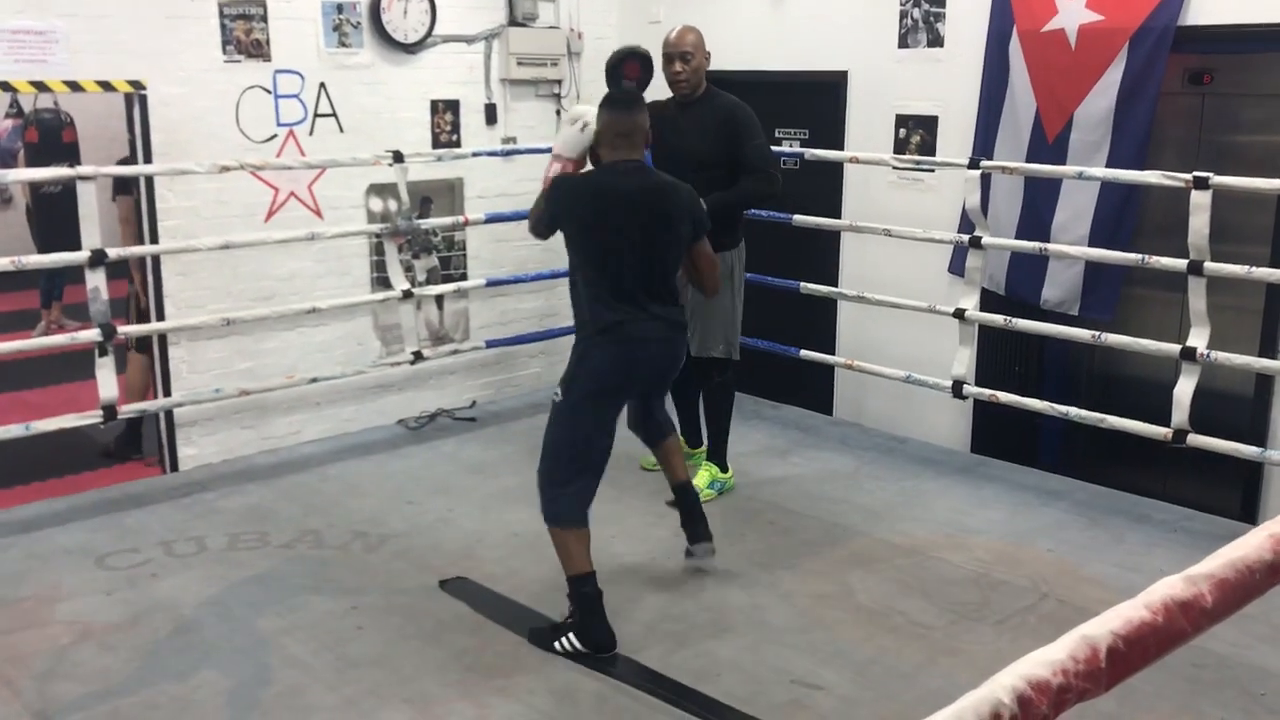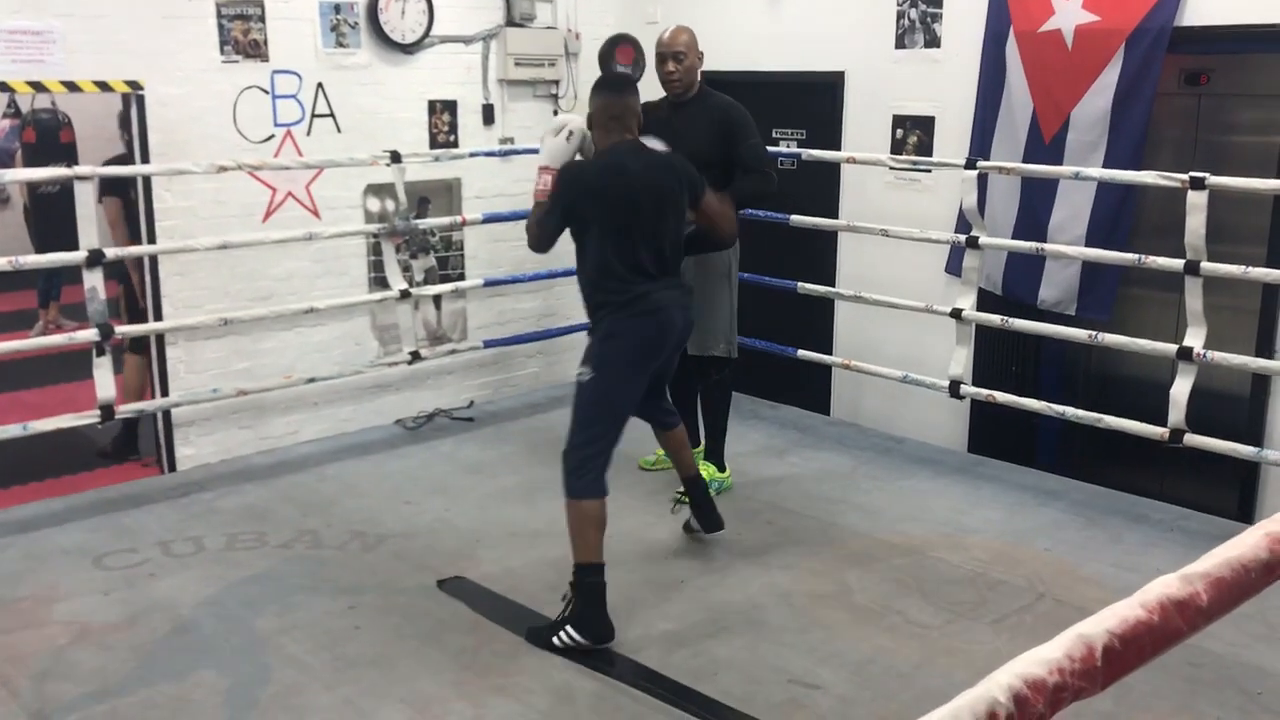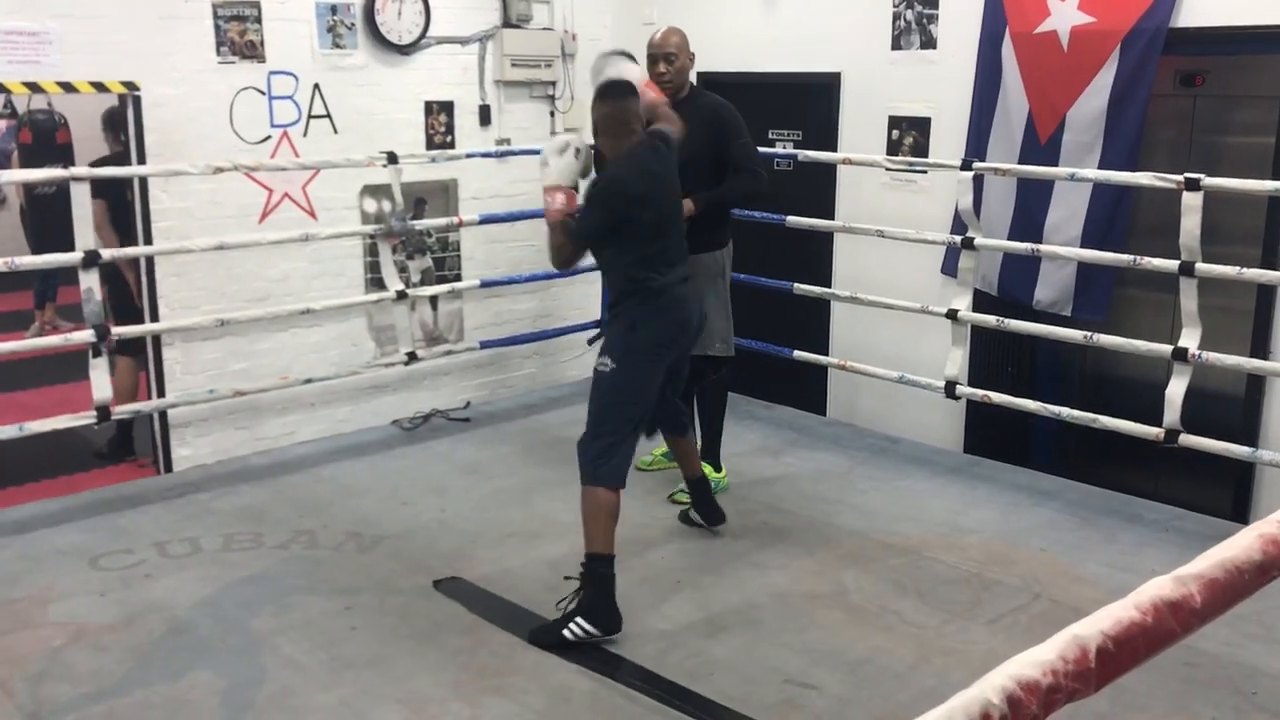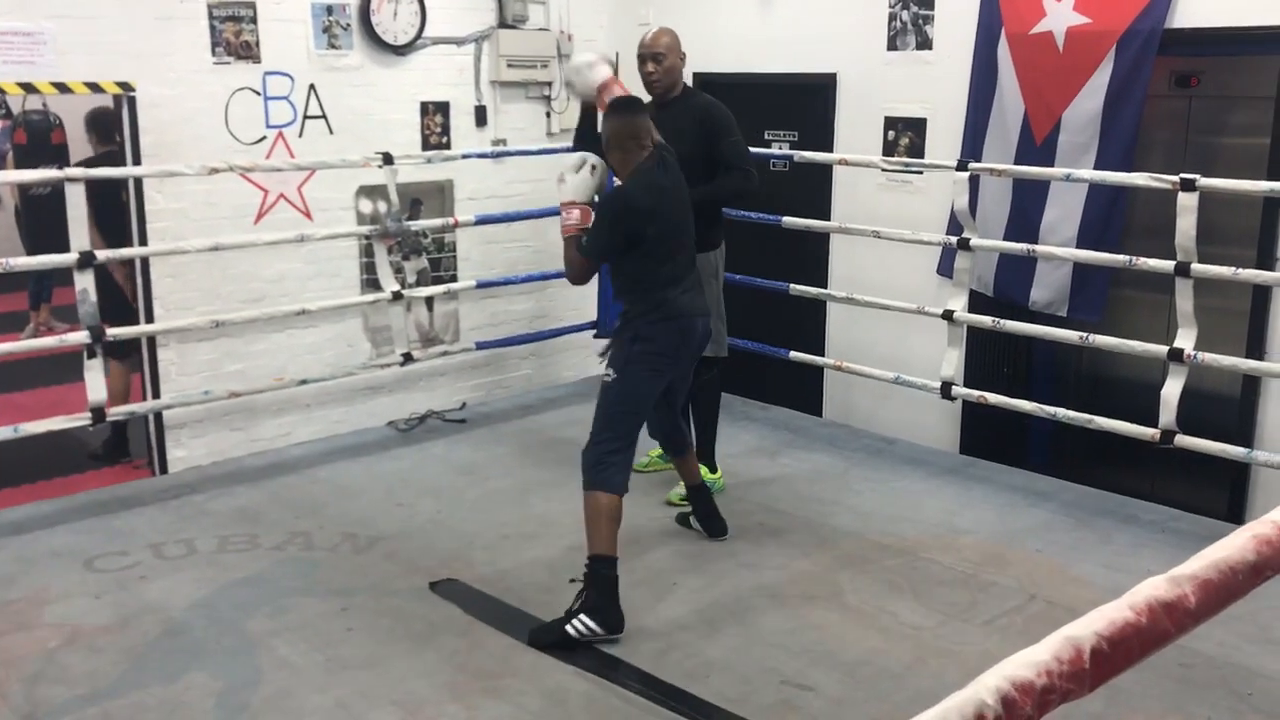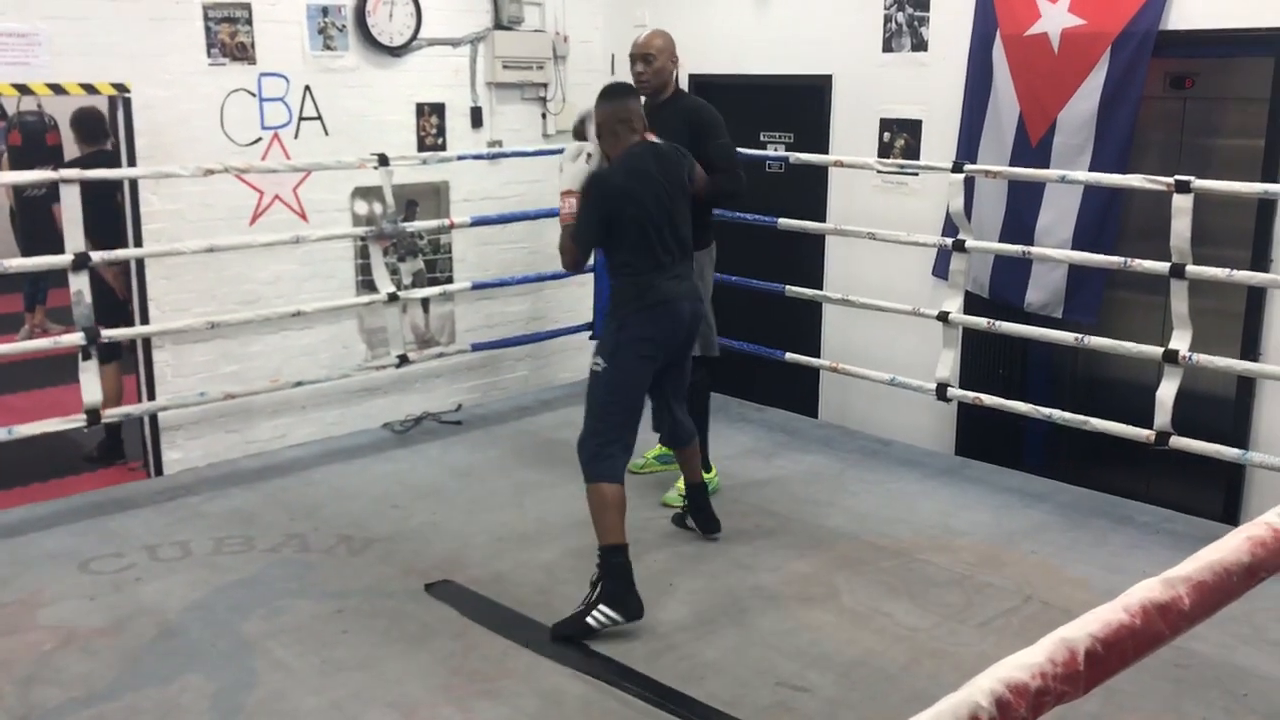
dt=0.1s
person 1, frame 1
left shoulder: (571, 188)
right shoulder: (678, 198)
left elbow: (538, 224)
right elbow: (710, 284)
left wrist: (567, 155)
left hip: (606, 348)
right hip: (664, 339)
left knee: (563, 480)
right knee: (649, 410)
left ankle: (589, 620)
right ankle: (693, 521)
person 1, frame 2
left shoulder: (581, 177)
right shoulder: (672, 167)
left elbow: (538, 240)
right elbow: (726, 226)
left wrist: (549, 167)
left hip: (623, 326)
right hip: (674, 312)
left knee: (586, 458)
right knee: (652, 400)
left ankle: (588, 611)
right ankle: (703, 508)
person 1, frame 3
left shoulder: (612, 185)
right shoulder: (663, 152)
left elbow: (564, 258)
right elbow: (670, 122)
left wrist: (557, 190)
right wrist: (640, 85)
left hip: (643, 318)
right hip: (683, 308)
left knee: (603, 449)
right knee: (665, 405)
left ankle: (596, 602)
right ankle: (703, 503)
person 1, frame 4
left shoulder: (623, 201)
right shoulder: (669, 166)
left elbow: (578, 272)
right elbow: (654, 139)
left wrist: (573, 206)
right wrist: (620, 96)
left hip: (653, 329)
right hip: (692, 319)
left knee: (606, 456)
right knee: (667, 418)
left ankle: (600, 603)
right ankle: (705, 511)
person 1, frame 5
left shoulder: (603, 182)
right shoulder: (671, 156)
left elbow: (571, 260)
left wrist: (570, 199)
left hip: (639, 314)
right hip: (686, 303)
left knee: (603, 446)
right knee: (672, 408)
left ankle: (616, 588)
right ankle: (699, 509)
person 2, frame 1
left shoulder: (732, 114)
right shoulder: (655, 116)
left elbow: (766, 181)
left wrist: (709, 206)
left hip: (716, 252)
left knee: (714, 355)
left ankle: (717, 464)
right ankle: (690, 444)
person 2, frame 2
left shoulder: (726, 113)
right shoulder: (648, 116)
left elbow: (762, 180)
left hip: (710, 251)
left knee: (711, 354)
left ankle: (716, 464)
right ankle: (688, 443)
person 2, frame 3
left shoulder: (717, 113)
left elbow: (753, 180)
left wrist: (697, 204)
left hip: (703, 251)
left knee: (706, 354)
left ankle: (710, 463)
person 2, frame 4
left shoulder: (709, 113)
left elbow: (743, 179)
right elbow: (591, 160)
right wrist: (589, 108)
left hip: (695, 252)
left knee: (699, 355)
left ankle: (705, 466)
person 2, frame 5
left shoulder: (698, 115)
left elbow: (731, 182)
left hip: (686, 252)
left knee: (690, 355)
left ankle: (702, 467)
right ankle: (672, 445)
person 3, frame 1
left shoulder: (128, 168)
left elbow: (127, 223)
left wrist: (137, 271)
left hip: (149, 268)
left knee: (141, 347)
left ankle: (131, 436)
person 3, frame 2
left shoulder: (113, 169)
left elbow: (116, 225)
left wrist: (134, 271)
left hip: (140, 268)
left knee: (137, 349)
left ankle: (129, 436)
person 3, frame 3
left shoulder: (98, 171)
left elbow: (100, 224)
left wrist: (127, 267)
left hip: (123, 272)
left knee: (127, 352)
left ankle: (123, 437)
person 3, frame 4
left shoulder: (82, 172)
left elbow: (86, 227)
left wrist: (116, 268)
left hip: (112, 272)
left knee: (117, 355)
left ankle: (118, 439)
person 3, frame 5
left shoulder: (66, 174)
right shoulder: (127, 165)
left wrist: (104, 269)
right wrist: (123, 264)
left hip: (99, 276)
left knee: (107, 357)
left ankle: (113, 441)
person 4, frame 1
left shoulder: (59, 151)
right shoulder: (26, 154)
right elbow: (26, 185)
right wrist: (35, 208)
left hip: (64, 210)
right hip: (42, 212)
left ankle: (56, 314)
right ankle: (46, 318)
person 4, frame 2
left shoulder: (62, 150)
right shoulder: (24, 153)
right elbow: (24, 185)
right wrist: (32, 207)
left hip: (61, 211)
right hip: (39, 212)
left ankle: (53, 314)
right ankle: (44, 318)
person 4, frame 3
left shoulder: (51, 151)
right shoulder: (19, 154)
right elbow: (20, 186)
right wrist: (28, 208)
left hip: (57, 212)
right hip: (36, 213)
left ankle: (49, 315)
right ankle: (40, 319)
person 4, frame 4
left shoulder: (52, 151)
right shoulder: (15, 155)
right elbow: (14, 186)
right wrist: (23, 208)
left hip: (52, 212)
right hip: (31, 214)
left ankle: (44, 316)
right ankle: (35, 320)
person 4, frame 5
left shoulder: (47, 153)
right shoulder: (10, 156)
right elbow: (9, 188)
right wrist: (18, 210)
left hip: (46, 213)
right hip: (26, 216)
left ankle: (39, 318)
right ankle: (30, 321)
